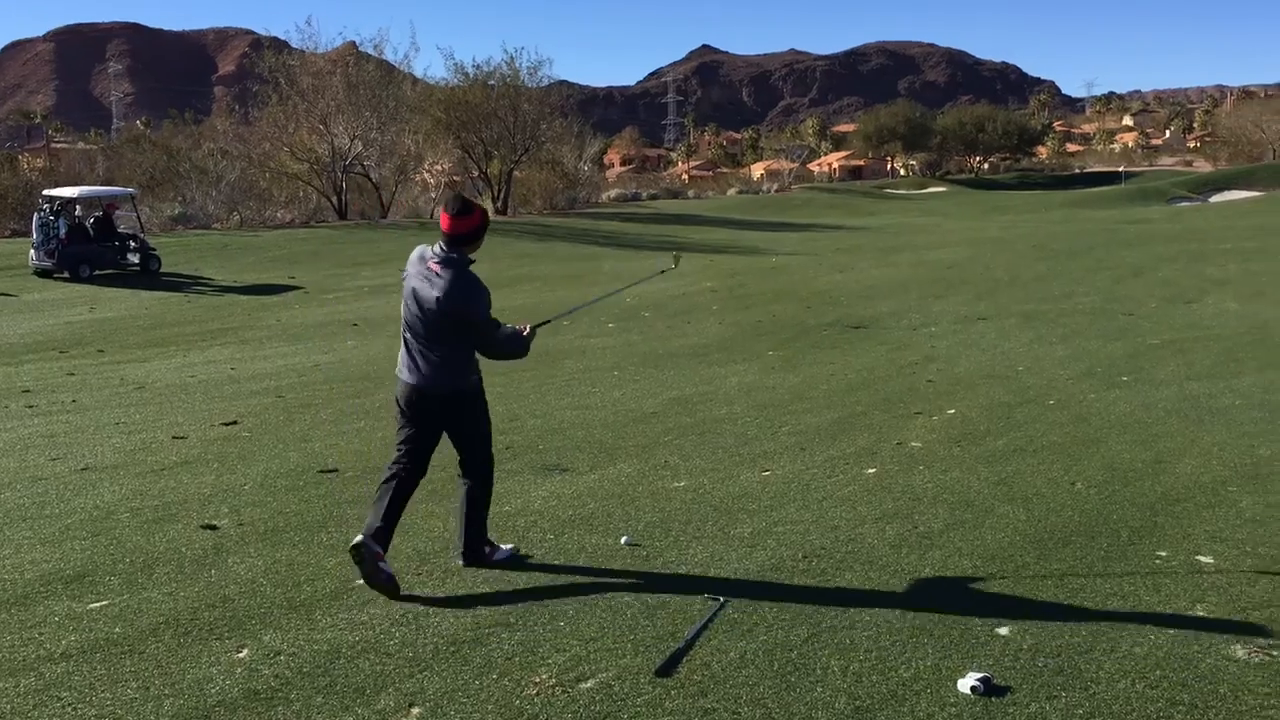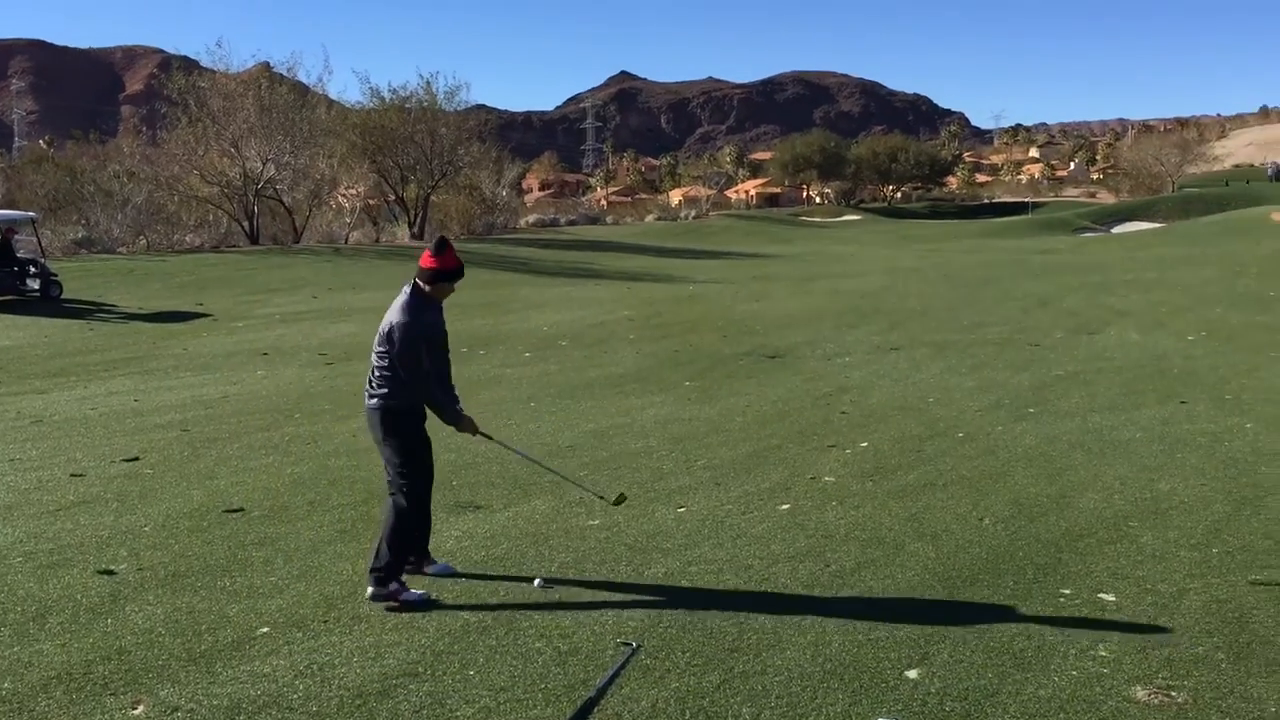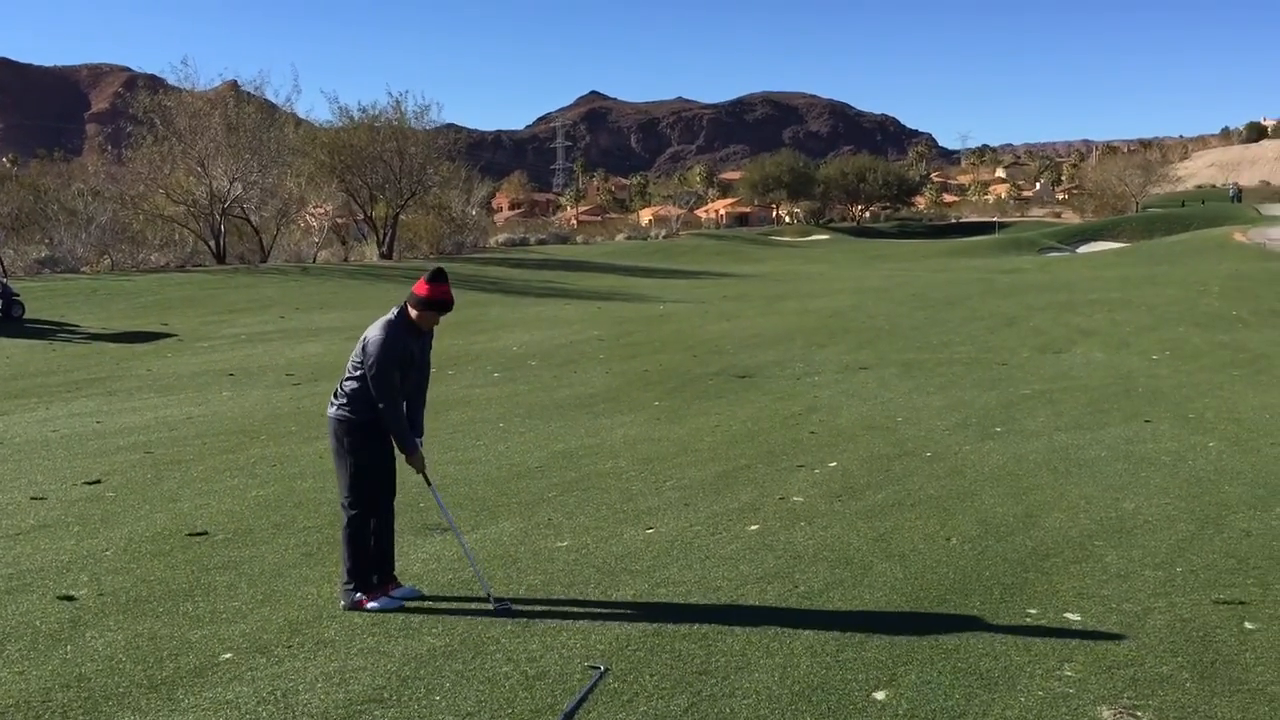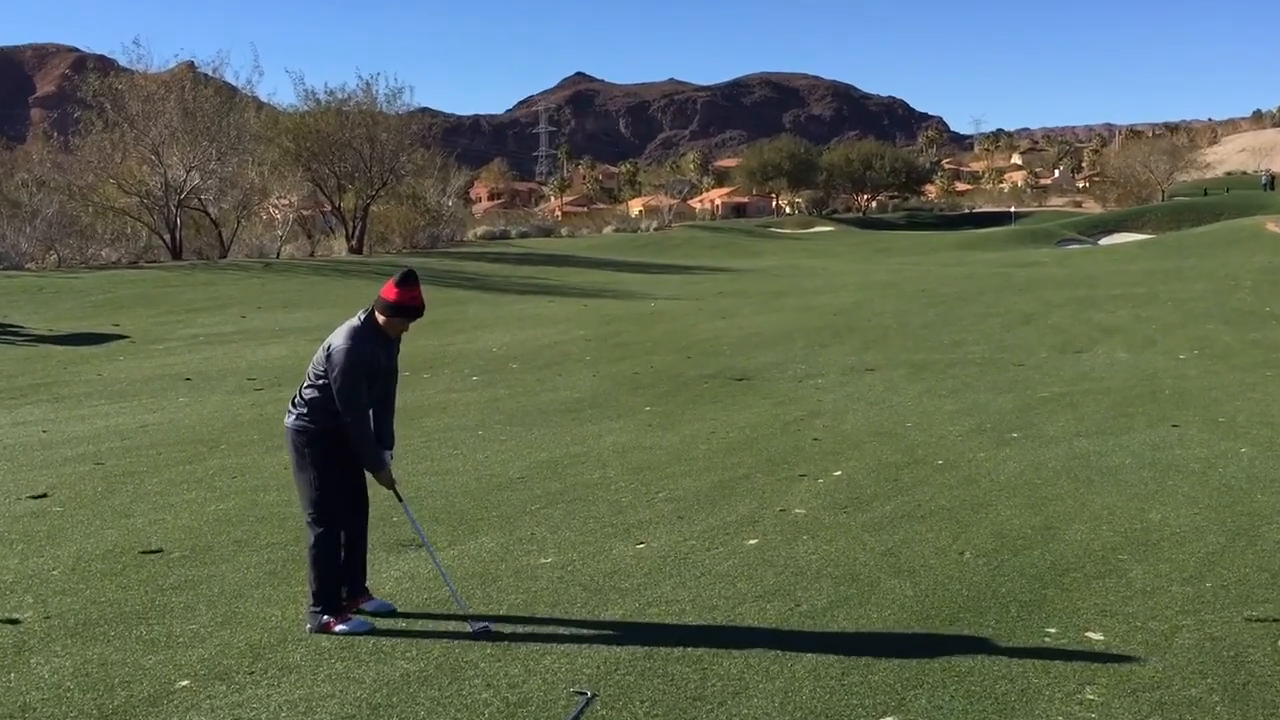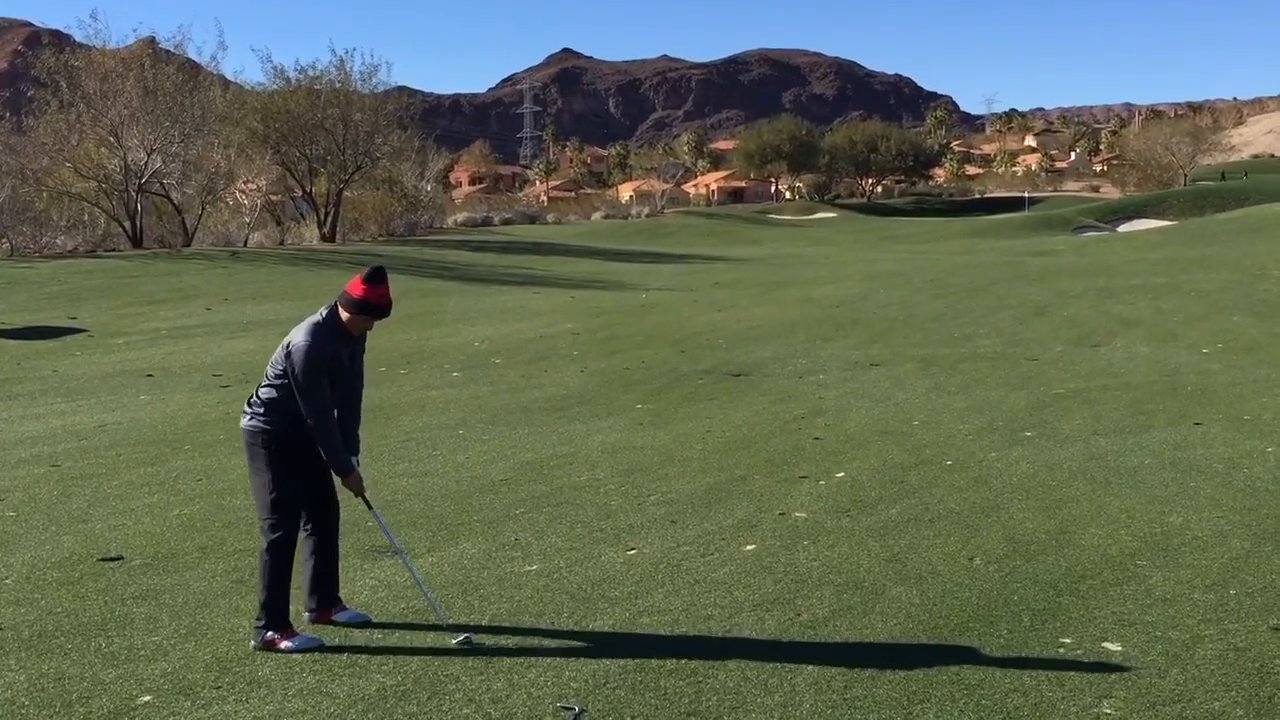
dt=0.7s
person 1, frame 1
left shoulder: (417, 258)
right shoulder: (468, 288)
right elbow: (488, 344)
left wrist: (509, 333)
right wrist: (521, 342)
left hip: (413, 384)
right hip: (456, 390)
left knee: (406, 465)
right knee: (476, 467)
left ankle: (373, 539)
right ankle: (476, 548)
person 1, frame 2
left shoulder: (428, 303)
right shoulder: (408, 319)
left elbow: (438, 362)
right elbow: (420, 381)
left wrist: (453, 406)
right wrist: (454, 417)
left hip: (403, 406)
right hip: (392, 409)
left knee: (421, 480)
right knee: (407, 490)
left ankle: (416, 555)
right ankle: (384, 580)
person 1, frame 3
left shoulder: (422, 332)
right shoulder: (383, 338)
left elbow: (416, 388)
right elbow: (388, 400)
left wrist: (415, 438)
right wrist: (409, 448)
left hip: (376, 422)
right hip: (352, 422)
left knee: (382, 502)
right knee: (359, 505)
left ankle: (383, 579)
right ankle: (355, 590)
person 1, frame 4
left shoulder: (387, 337)
right shoulder: (350, 346)
left elbow: (384, 396)
right elbow: (354, 413)
left wrist: (385, 451)
right wrist: (376, 466)
left hip: (339, 430)
right hip: (312, 432)
left knee: (355, 510)
right knee: (326, 520)
left ankle: (353, 593)
right ankle: (324, 611)
person 1, frame 5
left shoulder: (352, 335)
right shoulder: (309, 343)
left elbow: (349, 397)
right elbow: (319, 414)
left wrist: (351, 456)
right wrist: (344, 469)
left hip: (300, 432)
right hip: (270, 433)
left knee: (324, 513)
right knee: (282, 527)
left ankle: (323, 603)
right ankle: (270, 628)
